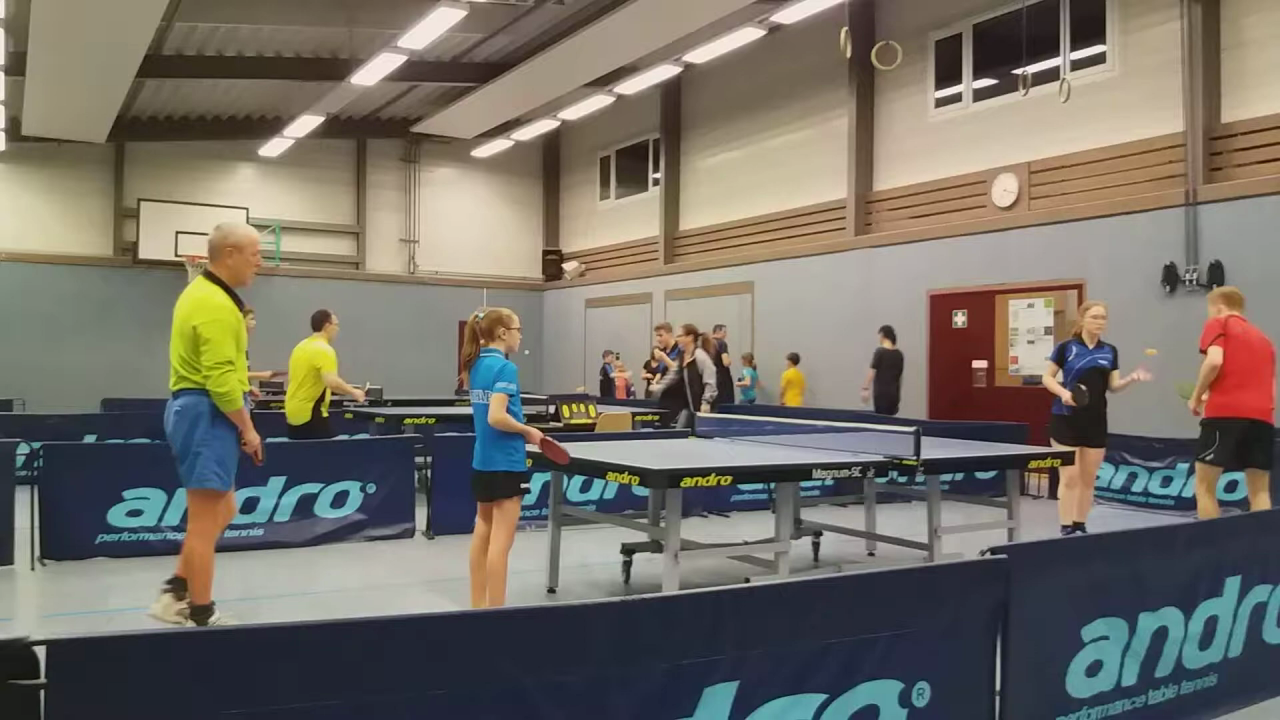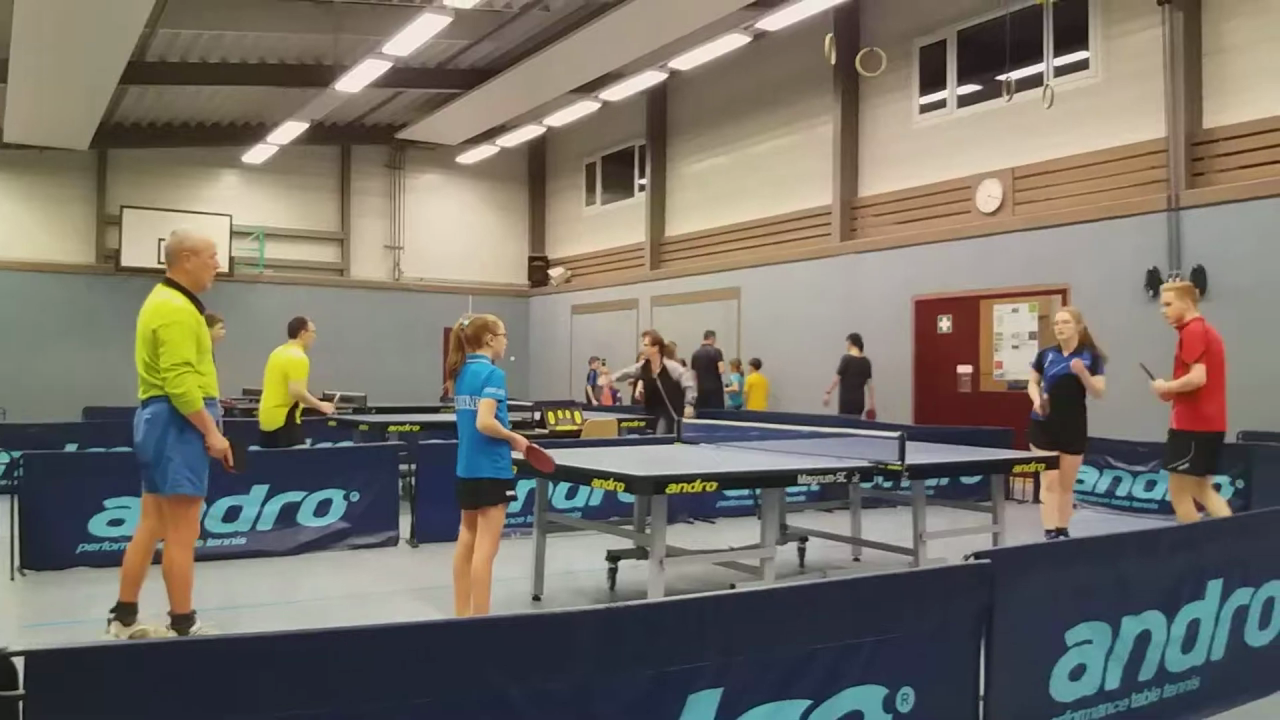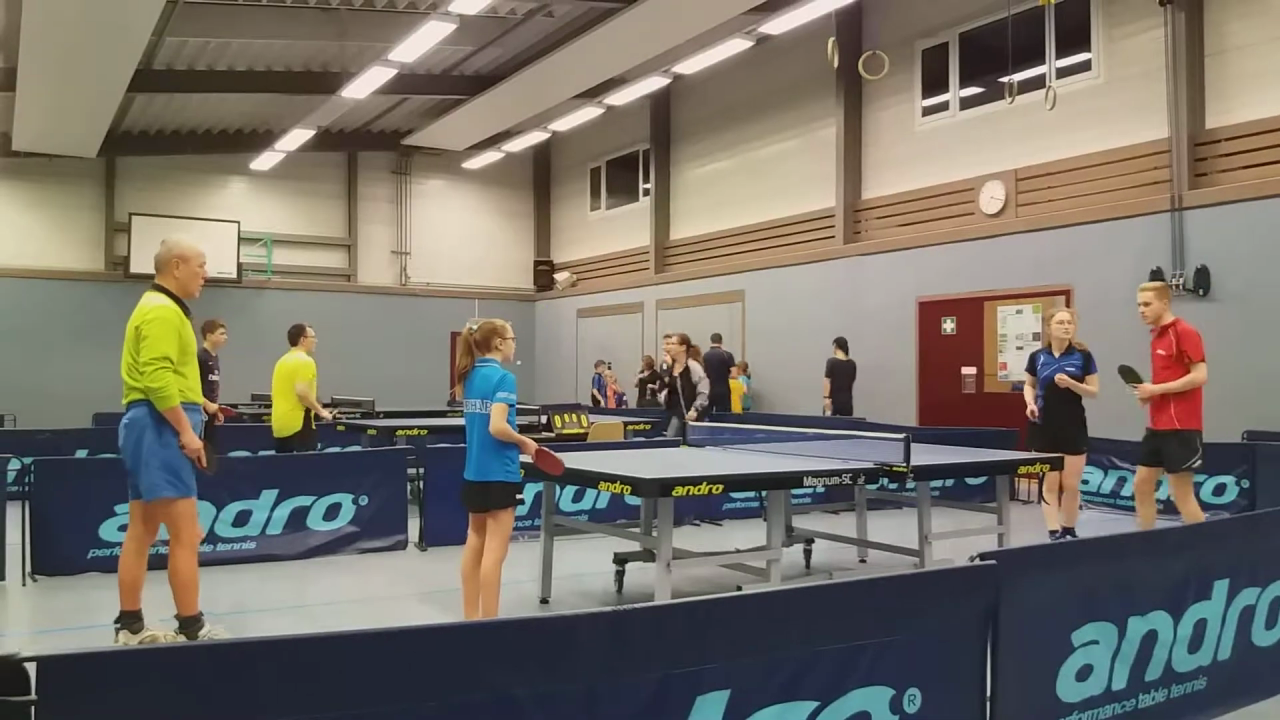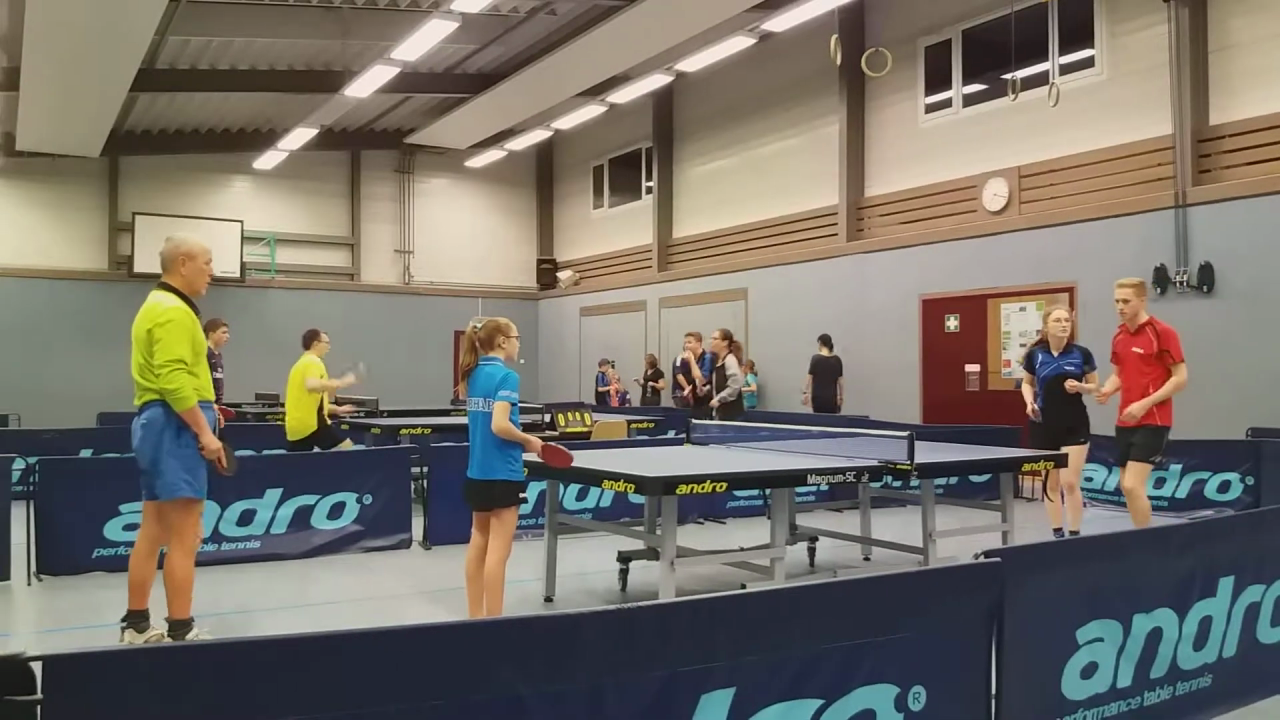
dt=0.4s
person 1, frame 1
left shoulder: (199, 291)
right shoulder: (216, 307)
right elbow: (220, 380)
right wrist: (247, 428)
left hip: (194, 408)
right hip: (208, 414)
left knee: (218, 512)
right knee: (207, 520)
left ankle: (176, 592)
right ankle: (202, 616)
person 1, frame 2
left shoulder: (164, 300)
right shoulder: (177, 309)
right elbow: (180, 383)
left wrist: (206, 426)
right wrist: (212, 432)
left hip: (158, 419)
right hip: (178, 422)
left knee: (151, 526)
right knee: (182, 531)
left ankle: (123, 618)
right ankle: (183, 626)
person 1, frame 3
left shoulder: (157, 308)
right shoulder: (162, 310)
right elbow: (157, 379)
left wrist: (192, 415)
right wrist: (186, 432)
left hip: (152, 428)
right hip: (160, 428)
left knee: (140, 533)
right knee: (187, 534)
left ankle: (129, 626)
right ankle: (192, 629)
person 1, frame 4
left shoulder: (159, 305)
right shoulder: (174, 311)
right elbow: (174, 381)
right wrist: (205, 433)
left hip: (159, 424)
right hip: (177, 426)
left knee: (153, 534)
right knee: (185, 538)
left ankle: (135, 626)
right ankle: (180, 632)
person 2, frame 1
left shoulder: (477, 366)
right shoulder: (505, 368)
right elbow: (497, 417)
left wrist: (520, 429)
right wrist: (529, 431)
left hip: (483, 462)
right hip: (506, 463)
left knee: (483, 533)
right knee: (500, 541)
left ankle: (478, 605)
right ankle: (495, 610)
person 2, frame 2
left shoulder: (461, 373)
right shoulder: (492, 374)
right elbow: (484, 423)
left wrist: (505, 437)
right wrist: (514, 438)
left hip: (466, 469)
right hip: (491, 471)
left knee: (466, 542)
right knee: (485, 548)
left ankle: (462, 613)
right ankle: (479, 617)
person 2, frame 3
left shoulder: (470, 377)
right shoulder: (503, 378)
right elbow: (497, 427)
left wrist: (516, 442)
right wrist: (524, 442)
left hip: (473, 473)
right hip: (499, 474)
left knee: (474, 545)
right knee: (494, 552)
left ankle: (471, 617)
right ankle: (488, 621)
person 2, frame 4
left shoulder: (473, 375)
right shoulder: (506, 376)
right elbow: (500, 425)
right wrist: (529, 440)
left hip: (477, 472)
right hip: (503, 473)
left knee: (479, 544)
right knee: (498, 550)
left ankle: (476, 616)
right ankle: (493, 620)
person 3, frame 1
left shoulder: (1217, 324)
right shoulder: (1263, 338)
left elbow: (1214, 360)
left wrist: (1197, 396)
left hip: (1225, 413)
right hip: (1262, 416)
left knee: (1204, 484)
right knee: (1259, 490)
person 3, frame 2
left shoulder: (1193, 332)
right shoulder: (1205, 331)
left elbow: (1198, 378)
left wrist: (1166, 388)
right wrist: (1173, 392)
left hip: (1191, 423)
right hip: (1210, 422)
left knee: (1178, 492)
right knee: (1203, 491)
person 3, frame 3
left shoulder: (1185, 332)
right shoulder: (1156, 336)
left elbow: (1200, 376)
left wrist: (1158, 389)
right wrist: (1147, 391)
left hip: (1181, 426)
right hip: (1158, 424)
left knee: (1182, 493)
right knee: (1142, 485)
person 3, frame 4
left shoulder: (1163, 333)
right shoulder: (1119, 336)
left elbow: (1180, 377)
left wrist: (1146, 404)
right wrist: (1107, 390)
left hip: (1151, 421)
right hip: (1126, 422)
left knee: (1132, 485)
right knee: (1129, 486)
person 4, frame 1
left shoulder: (1109, 351)
right shoulder: (1066, 348)
left elbow: (1112, 387)
right elbow: (1047, 378)
left wrist: (1132, 378)
right wrist: (1063, 393)
left hip: (1095, 420)
right hip: (1066, 419)
left knee: (1088, 479)
right knee: (1069, 477)
left ankle: (1080, 526)
right ankle: (1066, 528)
person 4, frame 2
left shoulder: (1091, 357)
right shoulder: (1045, 355)
left elbow: (1099, 392)
right elbow: (1033, 383)
left wrist: (1084, 373)
right wrist: (1037, 398)
left hip: (1074, 426)
right hip: (1044, 425)
left knee: (1067, 485)
right knee: (1049, 482)
left ankle: (1063, 531)
right ankle: (1050, 533)
person 4, frame 3
left shoulder: (1083, 356)
right shoulder: (1037, 357)
left elbow: (1094, 391)
right elbow: (1029, 386)
left wrist: (1072, 384)
right wrist: (1030, 403)
left hip: (1073, 427)
right hip: (1043, 427)
left knee: (1071, 486)
right knee: (1049, 484)
left ankle: (1068, 530)
right ankle: (1054, 534)
person 4, frame 4
left shoulder: (1082, 354)
right shoulder: (1034, 354)
left elbow: (1094, 386)
right elbow: (1026, 383)
left wrist: (1079, 387)
right wrist: (1029, 401)
left hip: (1074, 425)
right hip: (1043, 425)
left knee: (1070, 482)
right knee: (1051, 483)
left ankle: (1074, 533)
right ankle: (1058, 533)
